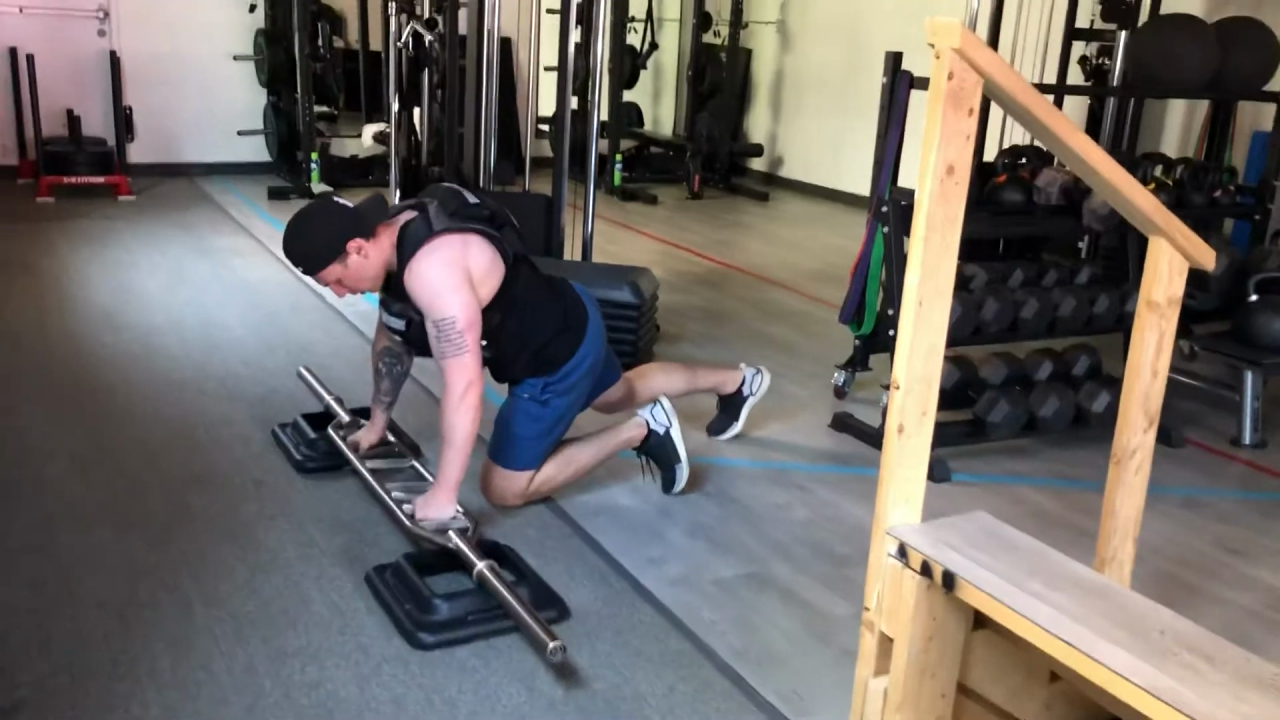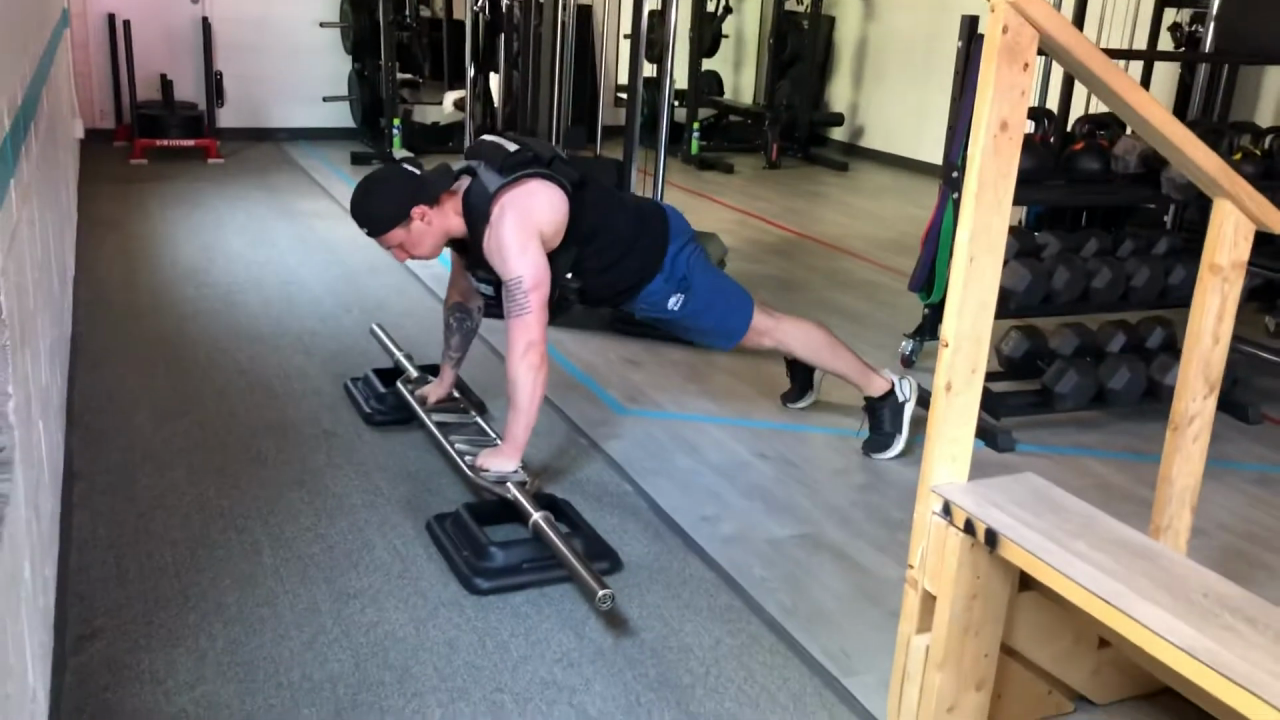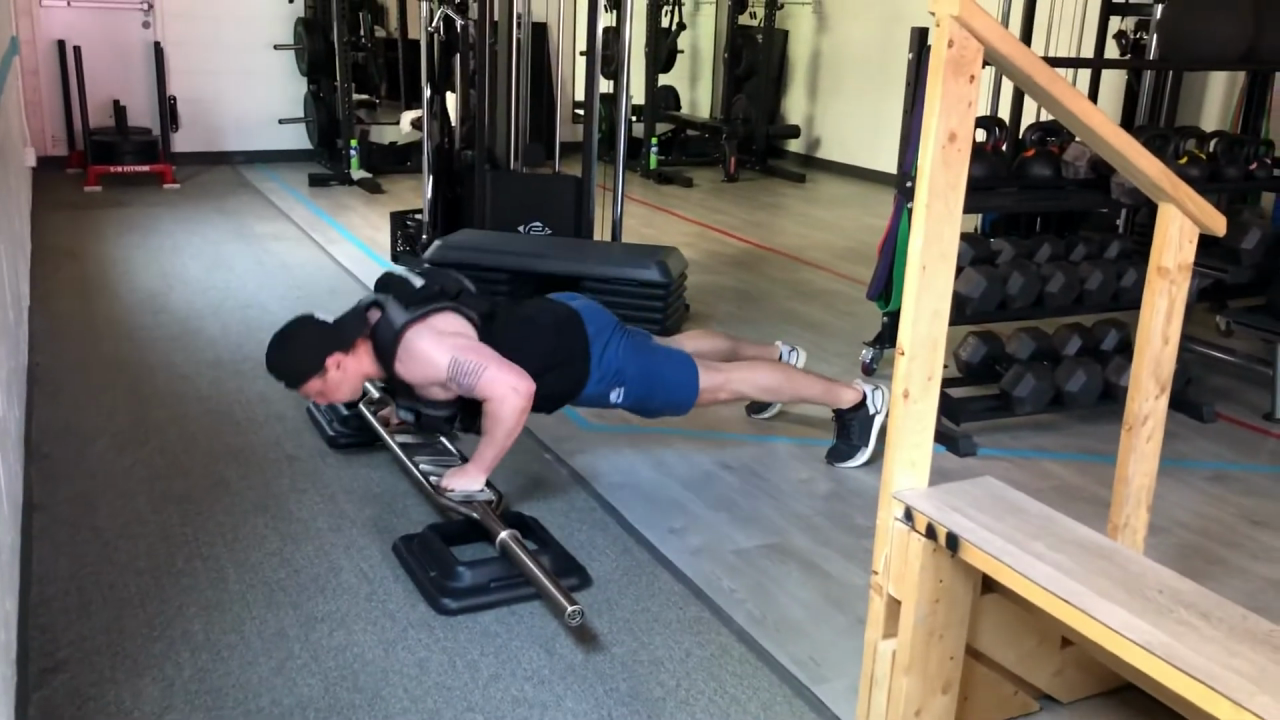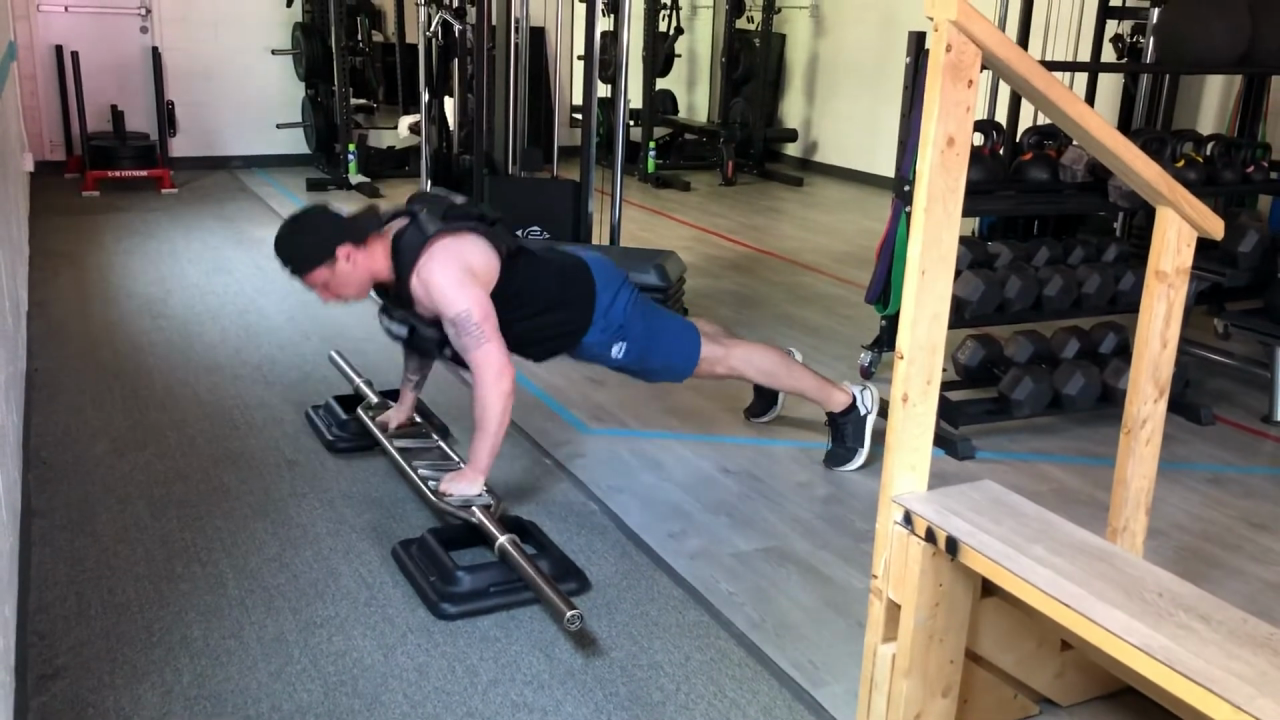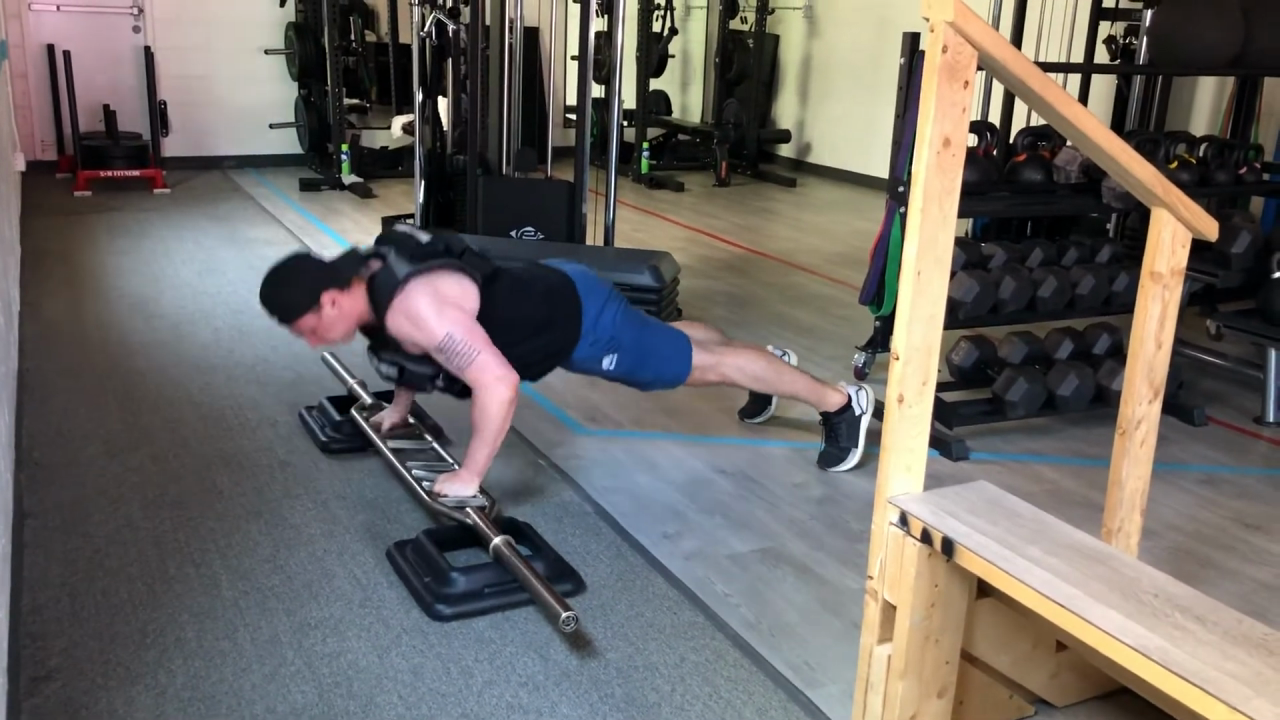
dt=1s
person 1, frame 1
left shoulder: (431, 266)
right shoulder: (394, 236)
left elbow: (464, 386)
right elbow: (393, 336)
left wrist: (444, 495)
right wrist: (377, 420)
left hip: (559, 352)
right hip: (564, 322)
left knee: (505, 489)
right knee: (620, 394)
left ankle: (641, 431)
right ankle: (736, 381)
person 1, frame 2
left shoulder: (506, 224)
right shoulder: (457, 205)
left elbow: (528, 349)
right elbow: (464, 297)
left wrist: (510, 452)
right wrist: (446, 378)
left hip: (658, 257)
right hip: (631, 262)
left knee: (760, 328)
right knee: (735, 313)
left ankle: (884, 391)
right ankle: (803, 367)
person 1, frame 3
left shoulder: (413, 352)
right shoulder: (375, 323)
left elbow: (515, 390)
left wrist: (475, 471)
left hip: (590, 360)
right hip: (561, 321)
left knee: (714, 385)
right knee: (673, 349)
left ankle: (854, 399)
right ankle: (773, 352)
person 1, frame 4
left shoulder: (437, 269)
right shoulder: (387, 250)
left elbow: (495, 373)
right elbow: (418, 324)
left wrist: (475, 474)
right wrist: (406, 400)
left hip: (594, 309)
right hip: (564, 299)
left knee: (712, 359)
right knee: (684, 337)
left ankle: (845, 402)
right ankle: (779, 361)
person 1, frame 5
left shoulder: (410, 310)
right shoulder: (367, 277)
left elbow: (499, 383)
left wrist: (469, 477)
right wrist: (400, 404)
left hip: (580, 322)
right hip: (549, 291)
left knee: (705, 365)
right knee: (672, 338)
left ankle: (840, 400)
right ankle: (770, 355)
